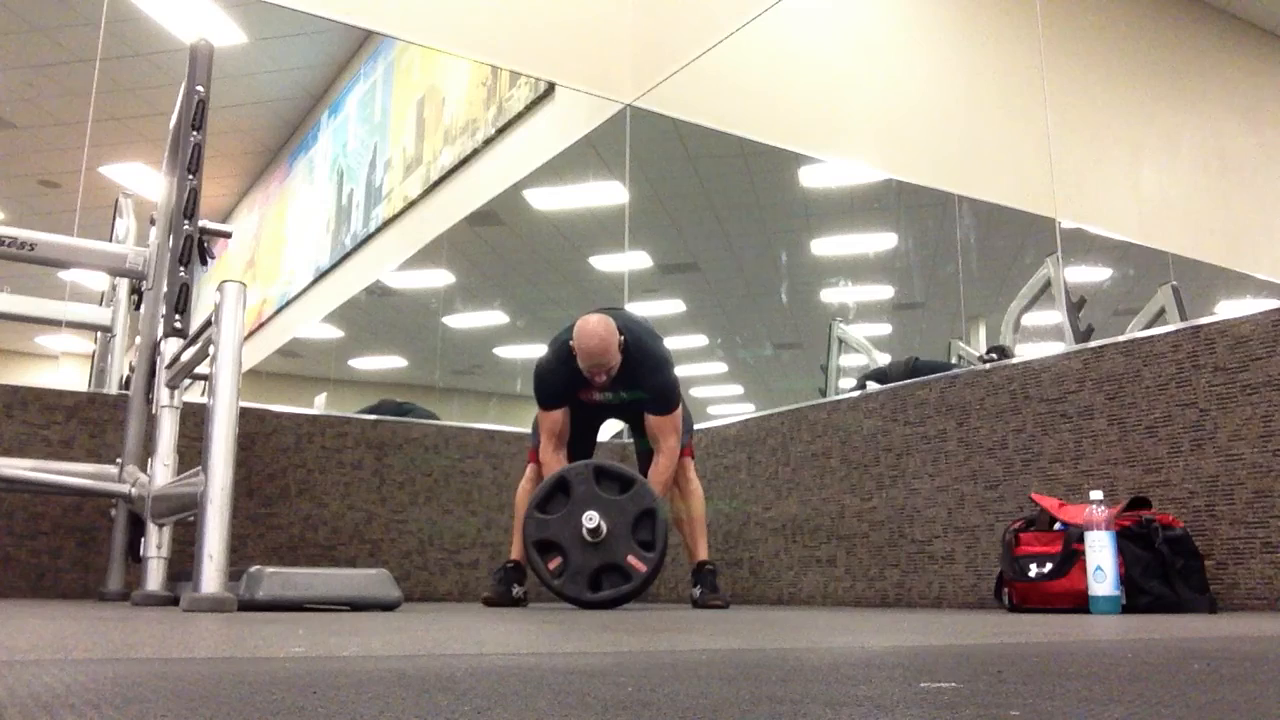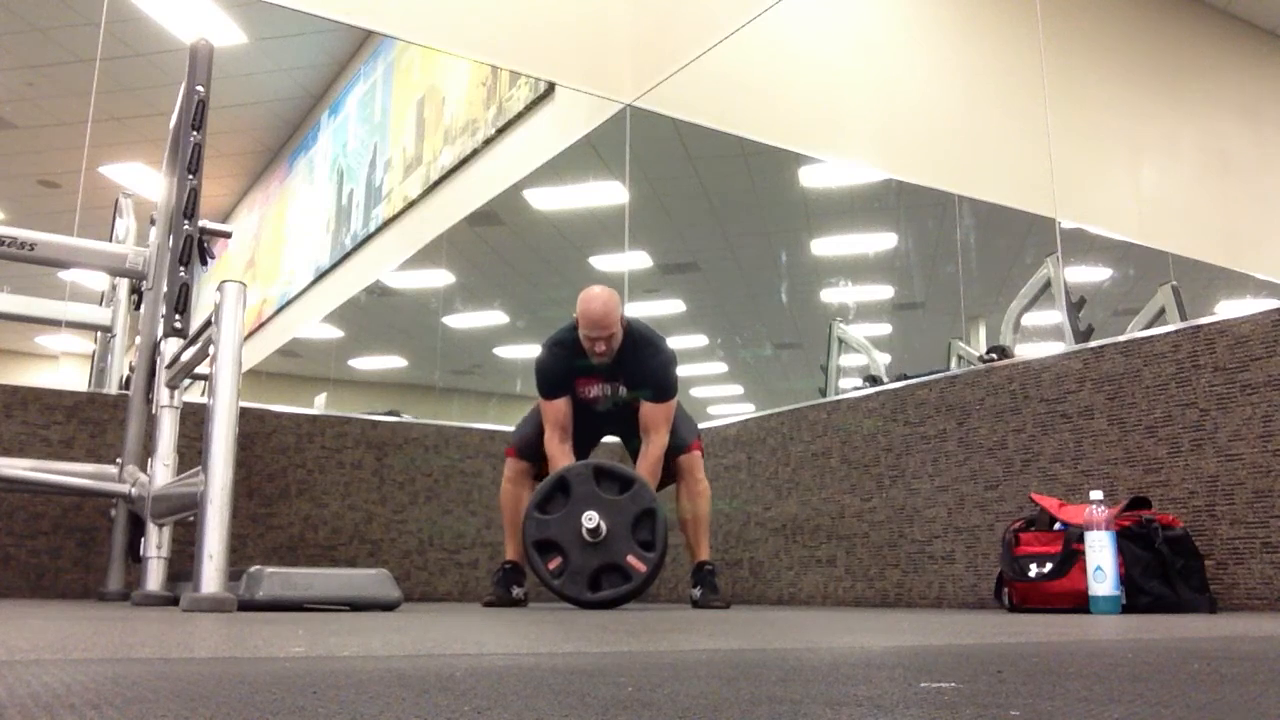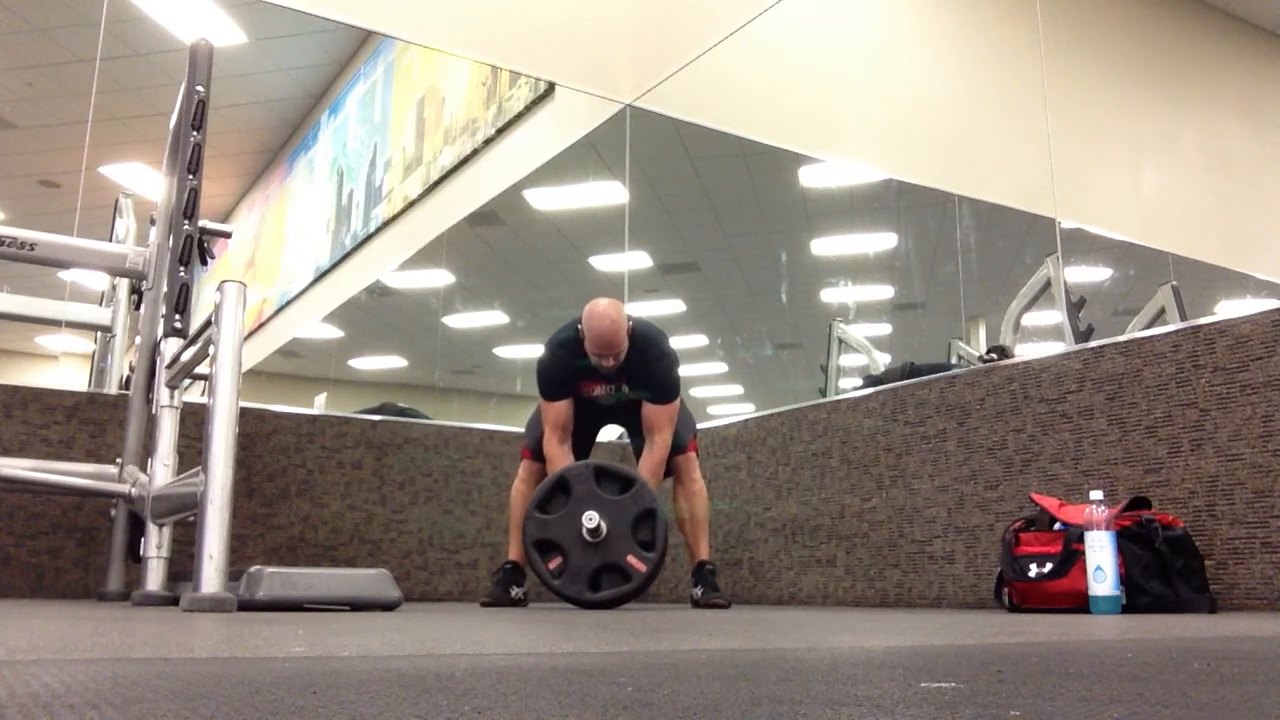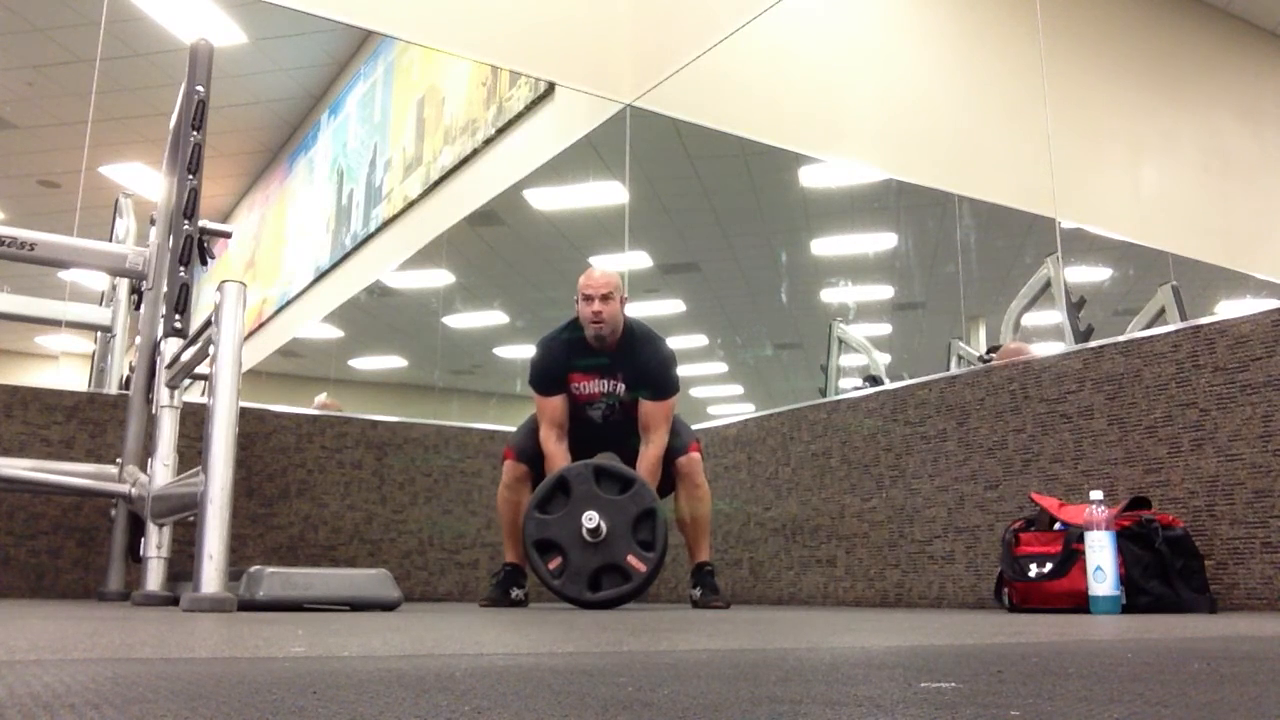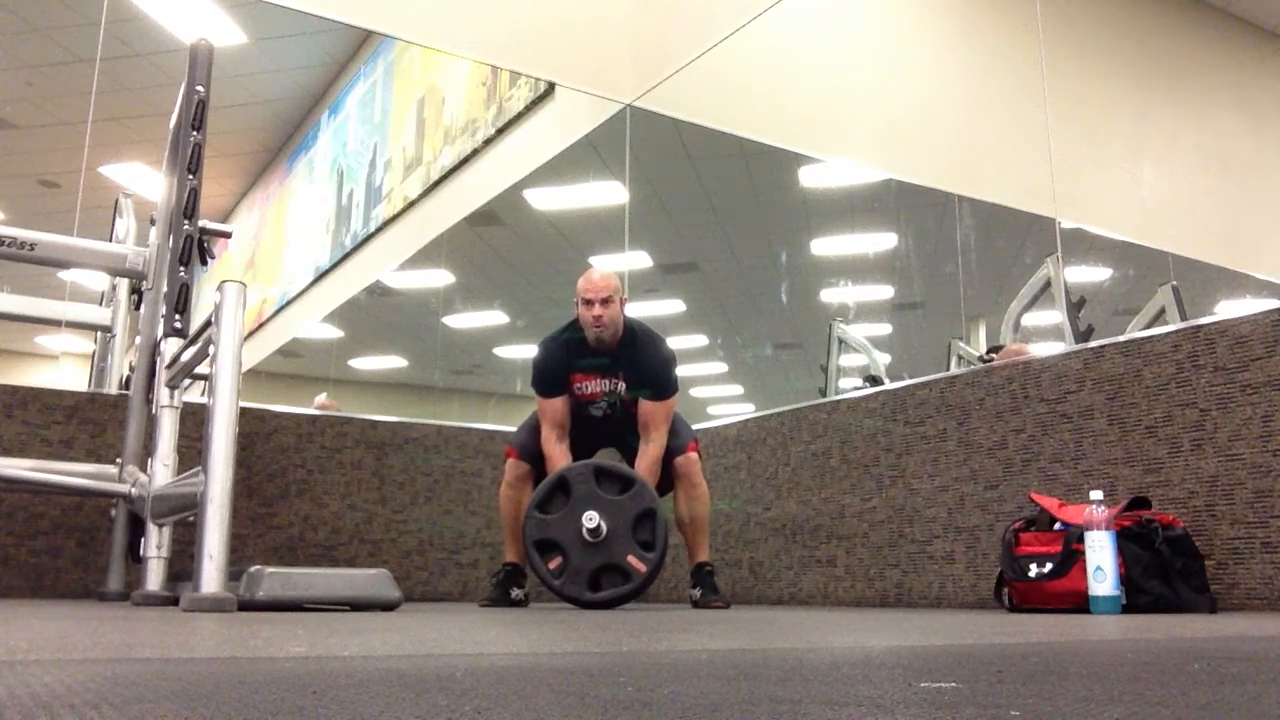
dt=1s
person 1, frame 1
left shoulder: (654, 360)
right shoulder: (551, 366)
left elbow: (666, 450)
right elbow: (553, 449)
left hip: (642, 393)
right hip: (577, 397)
left knee: (682, 464)
right knee: (537, 466)
left ankle: (704, 577)
right ankle: (512, 575)
person 1, frame 2
left shoulder: (654, 352)
right shoulder: (555, 354)
left elbow: (654, 439)
right elbow: (558, 438)
left hip: (640, 410)
right hip: (577, 411)
left knee: (690, 462)
right knee: (518, 463)
left ankle: (703, 577)
right ankle: (511, 575)
person 1, frame 3
left shoulder: (656, 351)
right shoulder: (557, 354)
left elbow: (658, 439)
right elbow: (557, 439)
left hip: (645, 401)
right hip: (577, 401)
left knee: (685, 461)
right knee: (531, 465)
left ankle: (704, 576)
right ankle: (511, 575)
person 1, frame 4
left shoulder: (653, 351)
right shoulder: (552, 350)
left elbow: (653, 438)
right elbow: (553, 433)
left hip: (635, 422)
right hip: (574, 422)
left knee: (689, 463)
right knee: (515, 467)
left ankle: (703, 577)
right ankle: (512, 577)
person 1, frame 5
left shoulder: (653, 351)
right shoulder: (554, 351)
left elbow: (652, 438)
right elbow: (555, 435)
left hip: (638, 417)
right hip: (575, 417)
left knee: (687, 462)
right knee: (517, 465)
left ankle: (702, 576)
right ankle: (512, 576)
